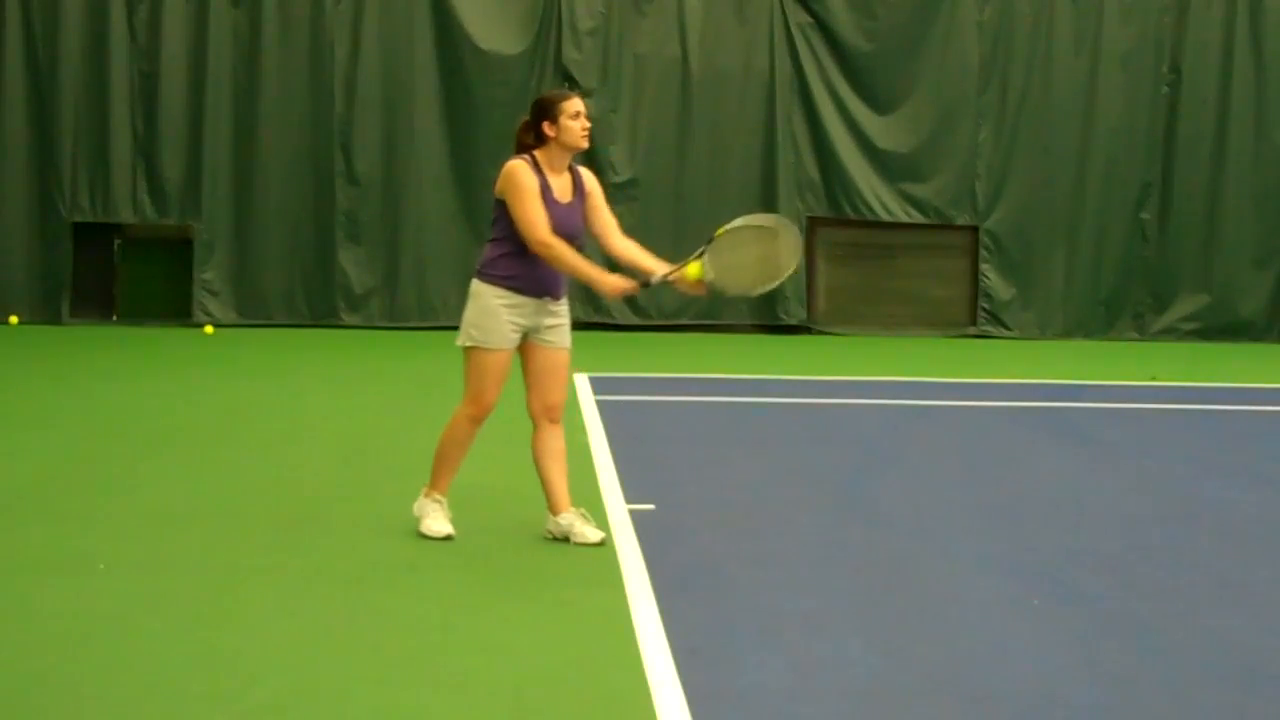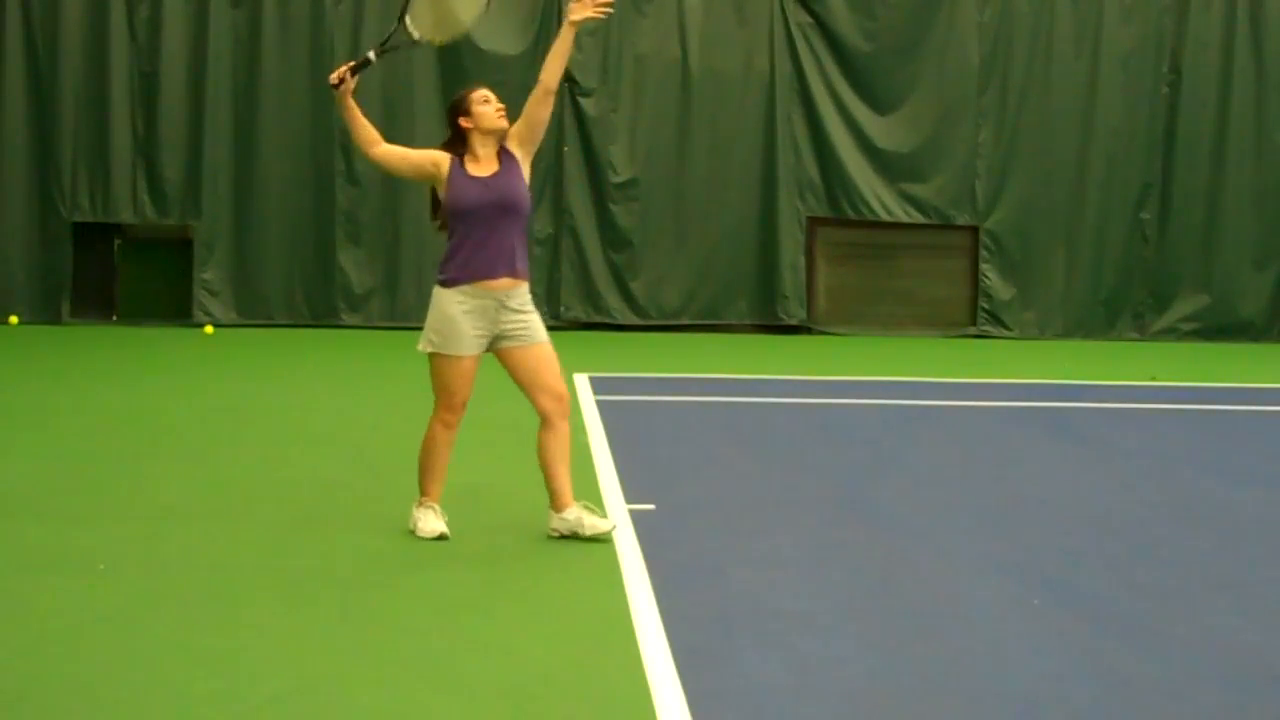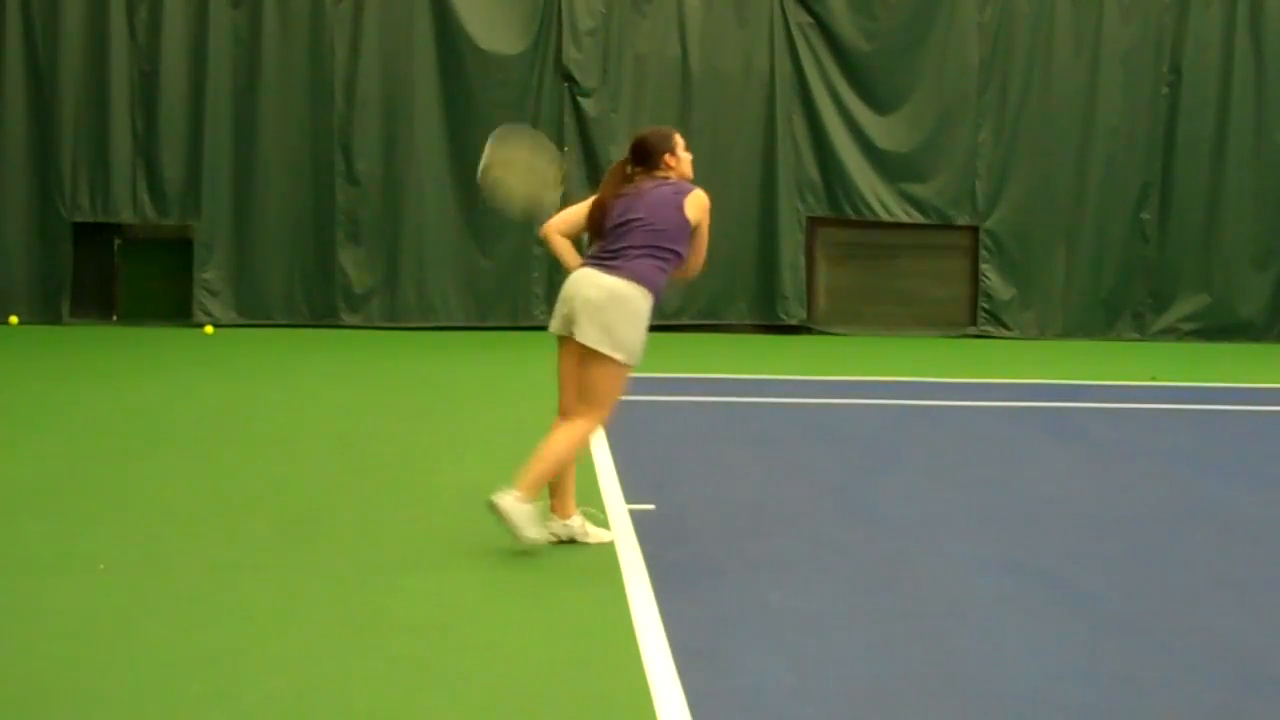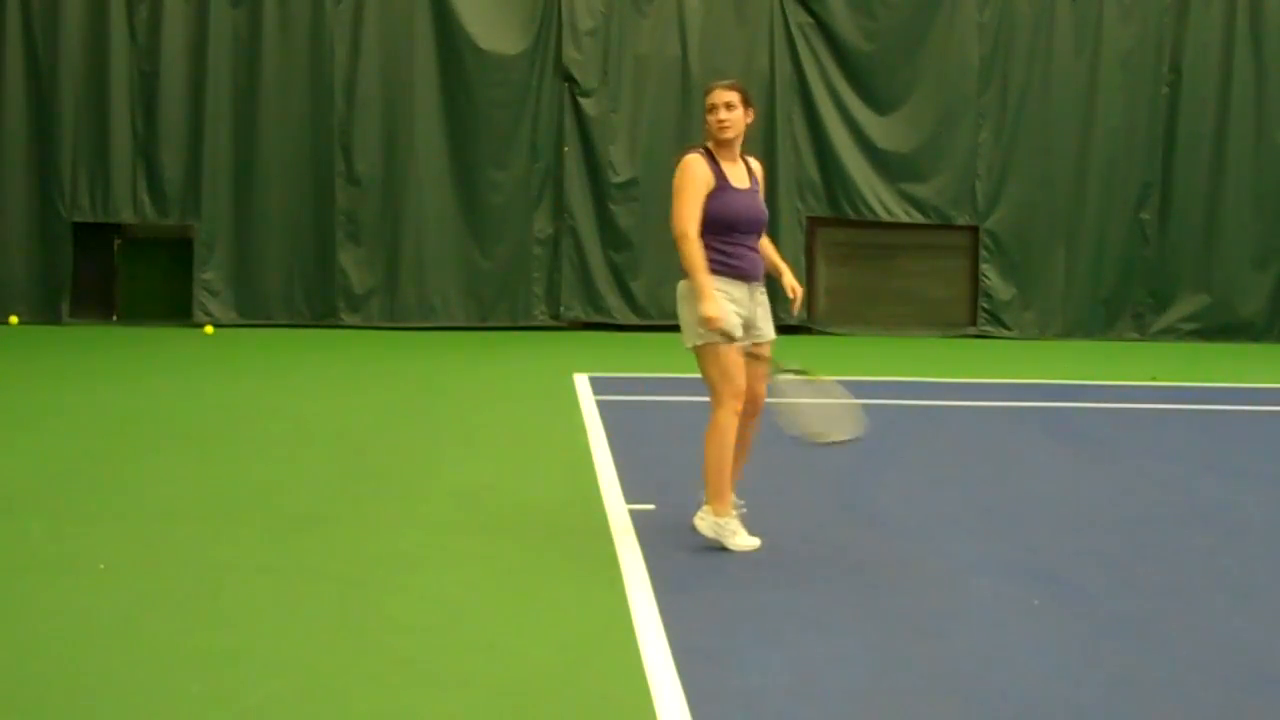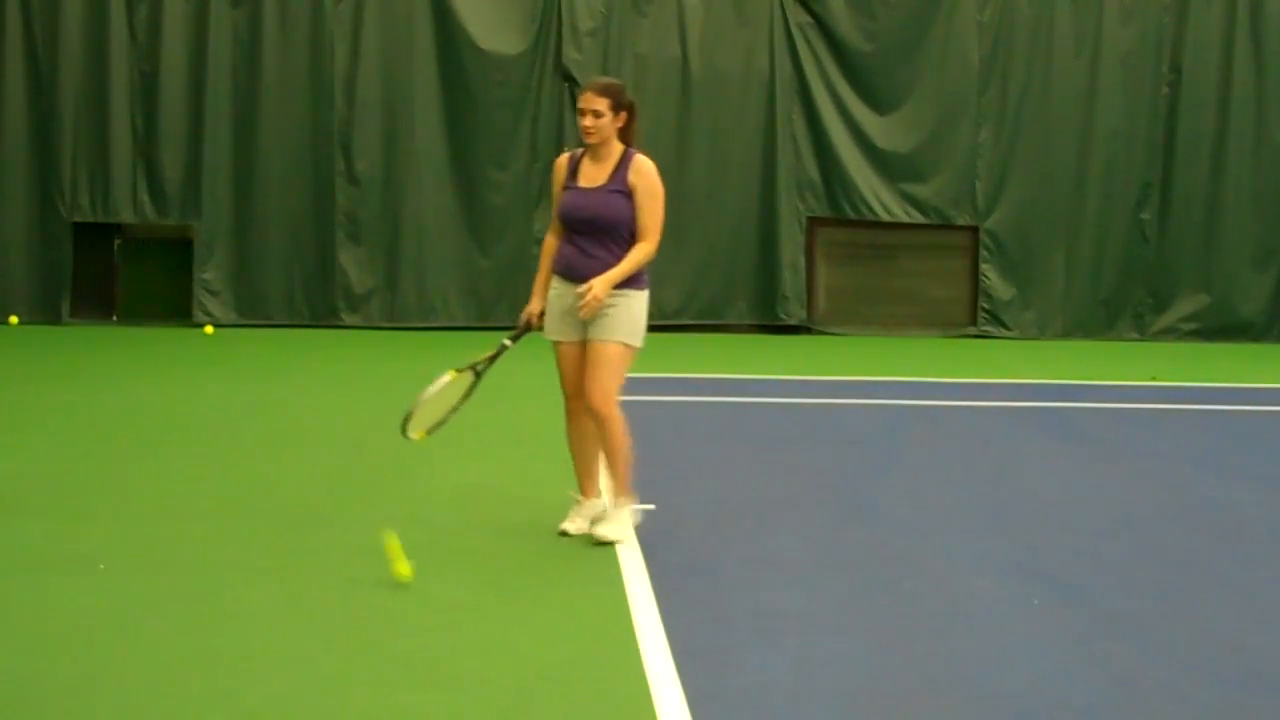
dt=1s
person 1, frame 1
left shoulder: (584, 180)
right shoulder: (519, 171)
left elbow: (616, 241)
right elbow: (540, 241)
left wrist: (669, 272)
right wrist: (599, 280)
left hip: (551, 306)
right hip: (500, 299)
left knee: (550, 412)
right knee: (478, 407)
left ankle: (561, 514)
right ankle: (433, 499)
person 1, frame 2
left shoulder: (517, 153)
right shoulder: (443, 166)
left elbow: (547, 90)
right elbow: (374, 148)
right wrist: (345, 97)
left hip: (516, 305)
right hip: (460, 304)
left knee: (555, 403)
right knee: (449, 413)
left ankle: (565, 510)
right ankle: (427, 505)
person 1, frame 3
left shoulder: (617, 195)
right shoulder: (695, 198)
left elbow: (552, 230)
right elbow: (690, 267)
left hip: (581, 288)
right hip: (623, 301)
left knee: (573, 412)
right knee: (589, 417)
left ankle: (562, 515)
right ankle: (521, 497)
person 1, frame 4
left shoulder: (753, 168)
right shoulder: (694, 165)
right elbow: (685, 234)
left wrist: (784, 272)
right wrist: (707, 296)
left hip: (751, 294)
right hip: (713, 294)
left knee: (752, 401)
right knee: (729, 401)
left ankle: (722, 490)
right ankle: (717, 513)
person 1, frame 5
left shoulder: (640, 169)
right shoulder: (565, 165)
left elbow: (648, 242)
left wrist: (607, 280)
right wrist: (538, 293)
left hip: (620, 298)
right hip: (566, 294)
left knee: (601, 403)
right knee: (575, 402)
left ankle: (622, 502)
right ankle: (590, 500)
